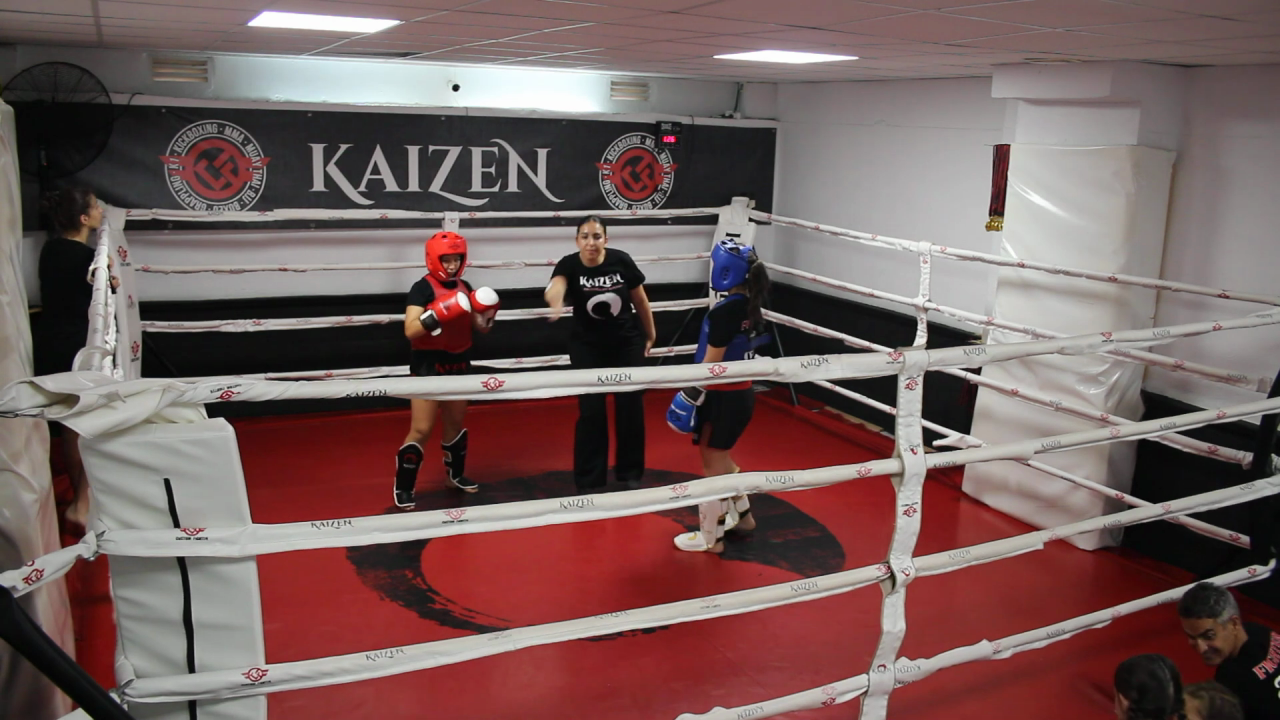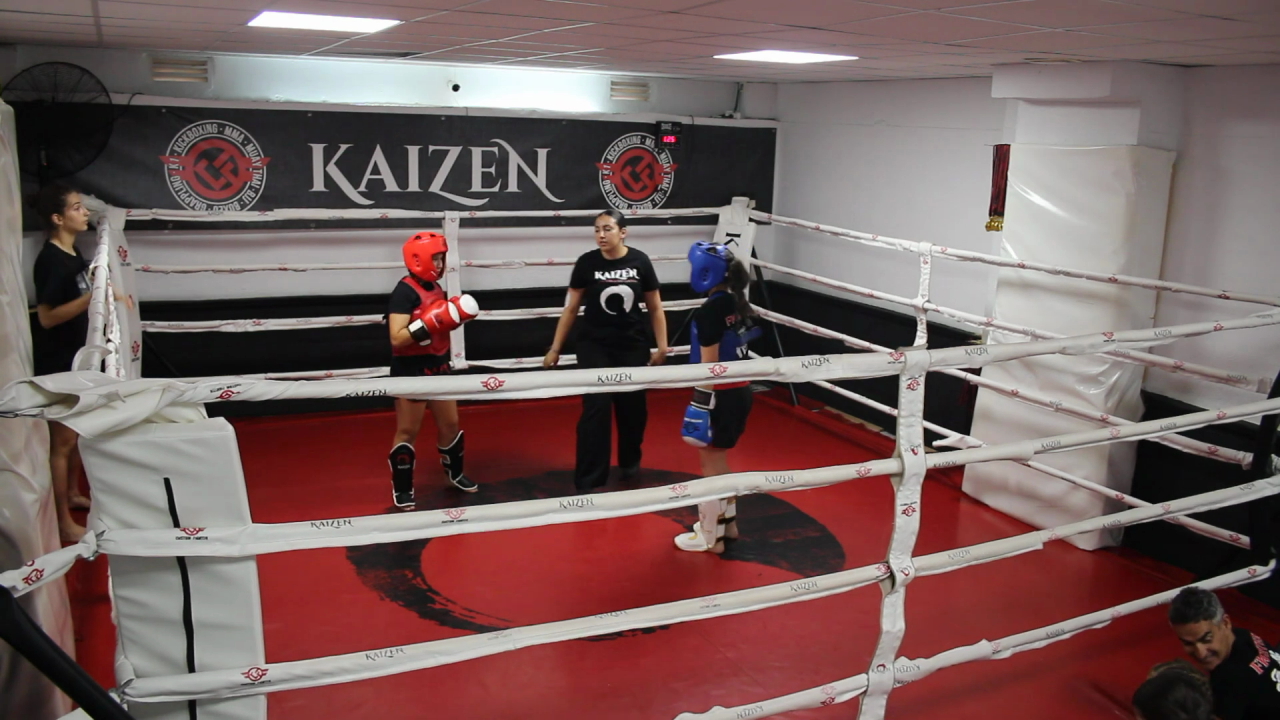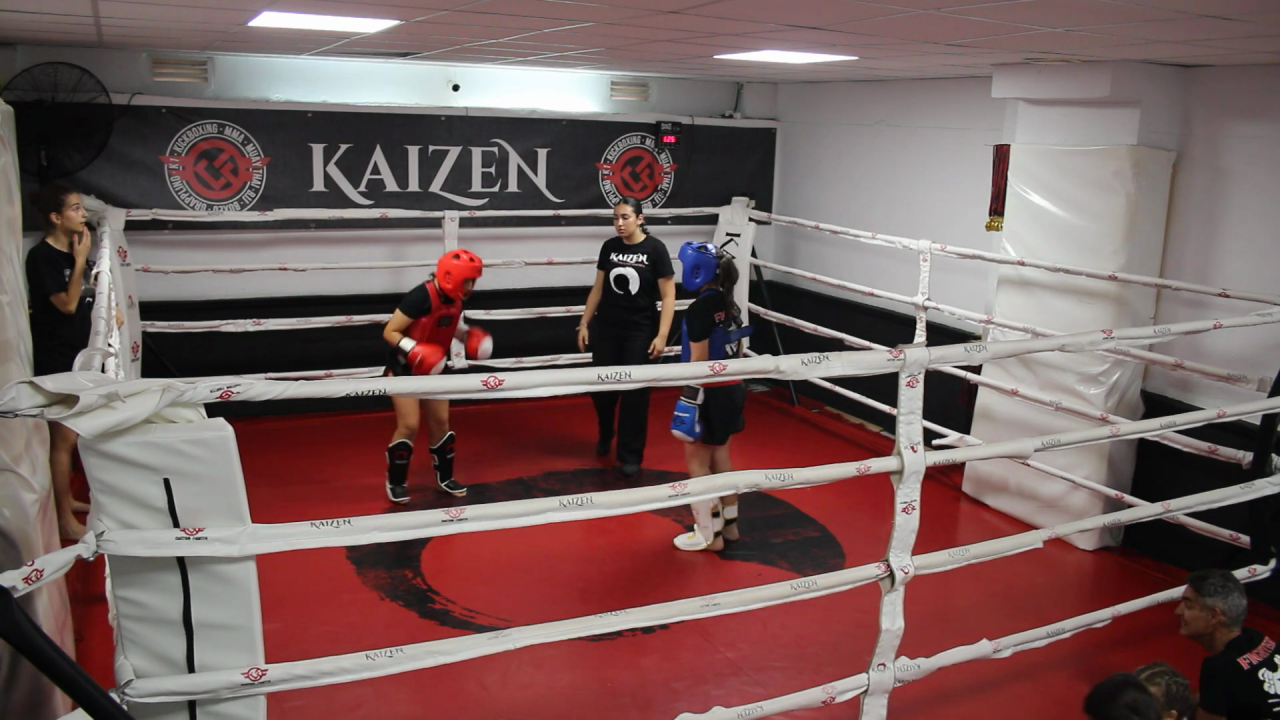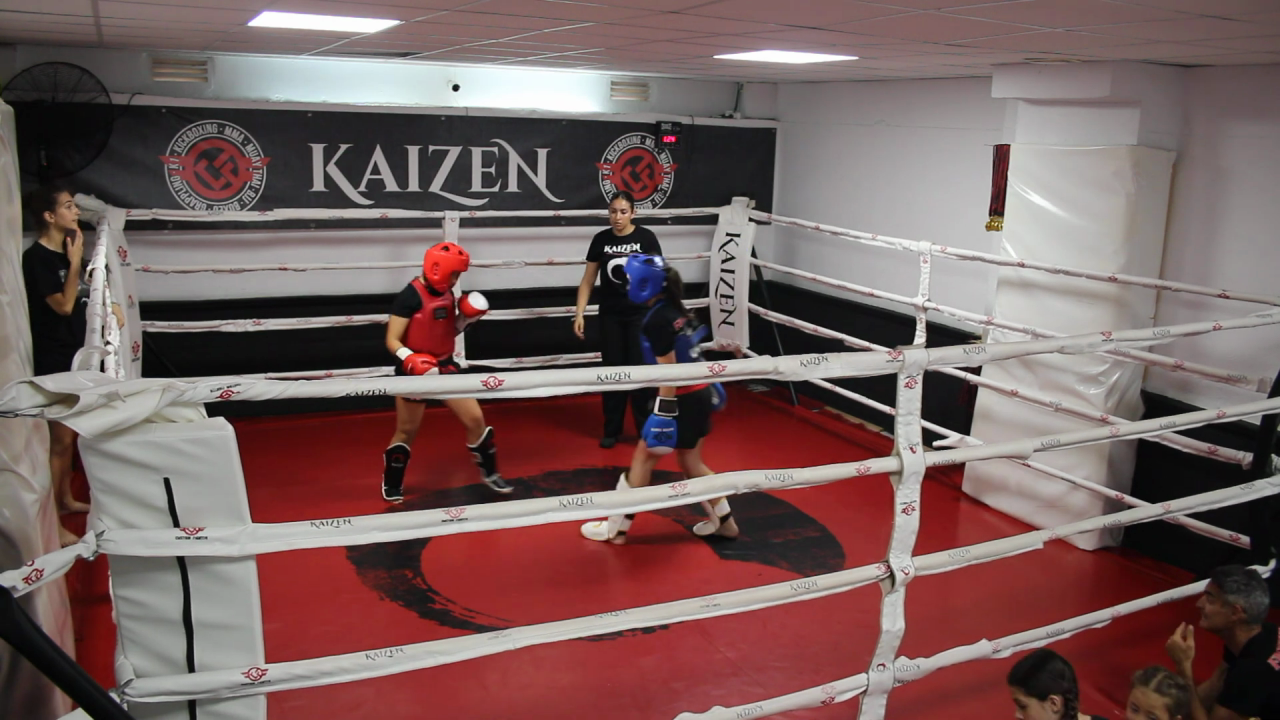
dt=0.5s
person 1, frame 1
left shoulder: (50, 251)
right shoulder: (92, 259)
right wrist: (110, 288)
left hip: (47, 348)
right hip: (76, 350)
left knee: (69, 426)
left ankle: (81, 496)
right ankle: (80, 505)
person 1, frame 2
left shoulder: (74, 254)
right shoulder: (50, 261)
right elbow: (48, 319)
right wrist: (90, 297)
left hip: (79, 357)
right hip: (58, 362)
left knee: (81, 431)
right knee: (63, 440)
left ankle: (71, 494)
right ankle: (63, 522)
person 1, frame 3
left shoulder: (74, 251)
right shoulder: (41, 256)
right elbow: (67, 304)
right wrist: (81, 261)
left hip: (77, 353)
right hip: (54, 358)
left knee: (72, 434)
right knee: (64, 437)
left ankle: (66, 499)
right ankle: (66, 521)
person 1, frame 4
left shoulder: (68, 250)
right shoulder: (36, 257)
left elbow: (87, 293)
right elbow: (63, 305)
left wrist: (111, 307)
right wrist: (76, 261)
left hip: (76, 355)
right hip: (53, 360)
left knee: (72, 433)
right knee: (60, 439)
left ankle: (66, 499)
person 2, frame 1
left shoulder: (724, 312)
right shoulder: (749, 307)
left elbow: (711, 364)
left wrist: (689, 398)
left hip: (722, 397)
right hip: (740, 393)
left knee: (712, 465)
right knee: (721, 458)
left ankle: (710, 538)
right ankle: (741, 515)
person 2, frame 2
left shoulder: (709, 311)
right shoulder: (737, 305)
left elbow: (709, 365)
left wrist: (699, 406)
left hip: (722, 395)
right hip: (739, 390)
left knee: (710, 465)
right knee: (718, 460)
left ankle: (710, 537)
right ankle: (727, 522)
person 2, frame 3
left shoulder: (700, 309)
right shoulder: (728, 303)
left elbow: (699, 361)
left wrist: (689, 402)
left hip: (712, 393)
right hip: (732, 388)
left knee: (697, 461)
right knee: (720, 457)
left ankle: (709, 534)
right ankle: (728, 523)
person 2, frame 4
left shoulder: (655, 322)
right shoulder: (675, 309)
left wrist: (663, 414)
right wrist: (710, 381)
left hip: (682, 399)
right hip: (698, 394)
left knee: (643, 457)
right knee: (690, 461)
left ankle: (615, 528)
right ankle: (723, 520)
person 3, frame 1
left shoulder: (622, 261)
right shoulder: (568, 266)
left elbow: (640, 300)
right elbow: (553, 290)
left wrist: (650, 334)
right wrist: (555, 300)
left hip: (626, 345)
right hip: (587, 348)
left knee: (630, 407)
right knee: (591, 412)
left ankle: (630, 471)
right ankle: (589, 480)
person 3, frame 2
left shoulder: (640, 261)
right shoulder: (587, 263)
left elbow: (656, 307)
right elbow: (572, 308)
left wrist: (662, 346)
right wrist: (556, 347)
left hip: (633, 346)
right hip: (594, 345)
left knee: (633, 406)
right knee: (595, 409)
left ankle: (631, 458)
right ankle: (590, 479)
person 3, frame 3
left shoulder: (655, 249)
right shoulder: (609, 247)
left elbow: (668, 296)
right elbow: (598, 289)
left wrist: (662, 335)
right wrist: (584, 324)
left hip: (641, 330)
right hip: (606, 327)
left knee: (635, 392)
left ankle: (631, 455)
right ankle: (605, 436)
person 3, frame 4
left shoulder: (646, 238)
right shoulder: (601, 239)
right elbow: (588, 280)
right wrist: (579, 314)
left hip: (642, 314)
right hip: (610, 314)
right knee: (613, 369)
left ankle: (646, 427)
right ankle: (612, 429)
person 4, frame 1
left shoulder: (464, 287)
right shoulder: (422, 288)
left elbow: (481, 328)
right elbow: (410, 330)
left wrist: (489, 310)
right wrist: (440, 313)
left hip: (459, 363)
right hip: (428, 365)
left knee: (455, 423)
right knee: (421, 430)
left ankle: (456, 473)
right ankle: (403, 487)
person 4, frame 2
left shoulder: (435, 288)
right shoulder: (404, 293)
right elbow: (397, 338)
left wrist: (455, 315)
right wrist: (430, 323)
left hip: (438, 366)
right hip: (410, 370)
left knee: (450, 424)
right knee: (408, 432)
left ankle: (456, 474)
right ankle: (402, 489)
person 4, frame 3
left shoulder: (456, 298)
right shoulder: (420, 297)
right elbow: (390, 332)
left wrist: (469, 336)
right wrist: (416, 353)
left hip: (434, 368)
right hip: (405, 366)
left knee: (440, 423)
right knee: (409, 426)
left ankle: (445, 477)
right ankle: (396, 482)
person 4, frame 4
left shoulder: (447, 294)
right shoulder: (410, 296)
right elbow: (392, 341)
left wrist: (467, 317)
right wrist: (411, 361)
left hip: (445, 367)
right hip: (416, 372)
left knee: (476, 419)
right knee: (406, 431)
left ankle: (490, 473)
right ankle: (391, 484)
